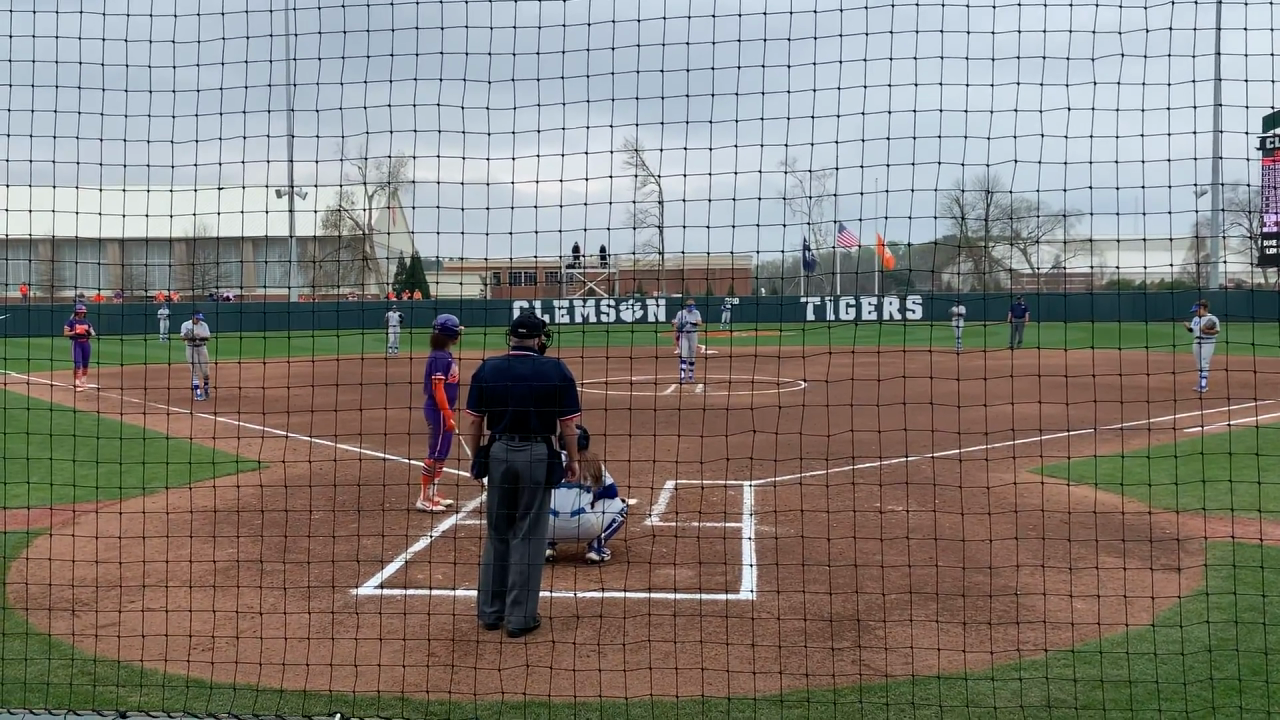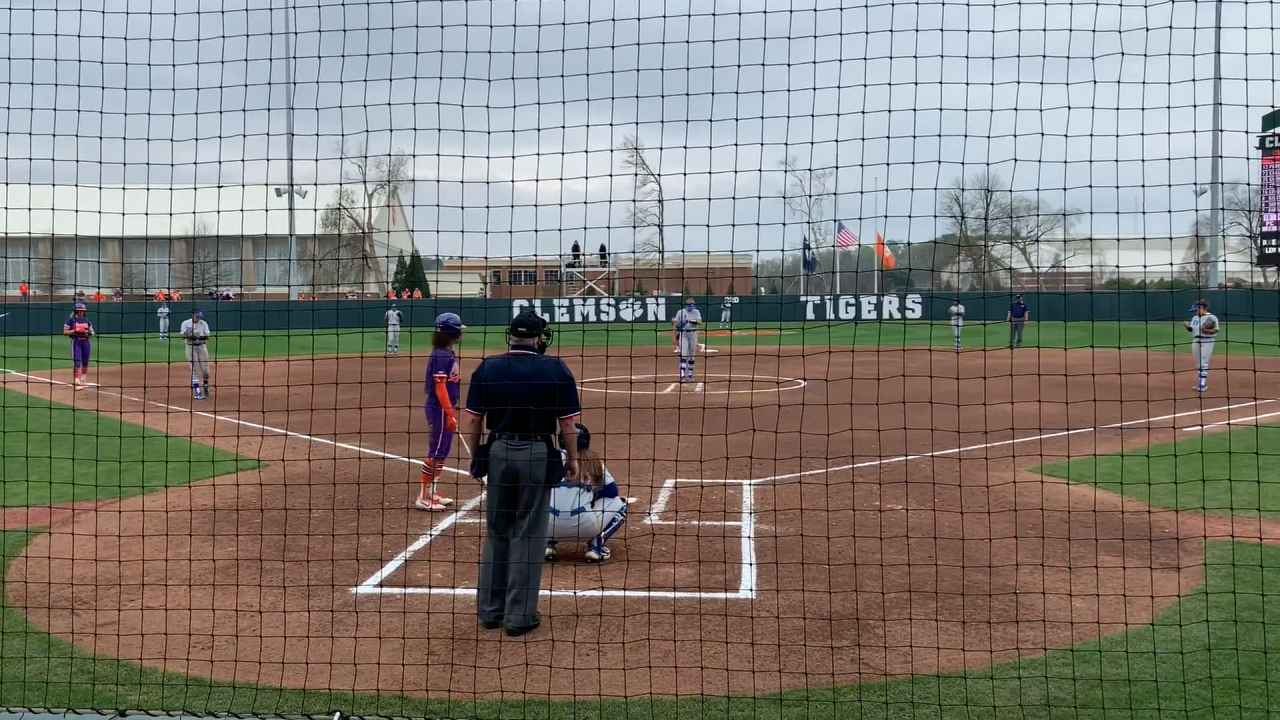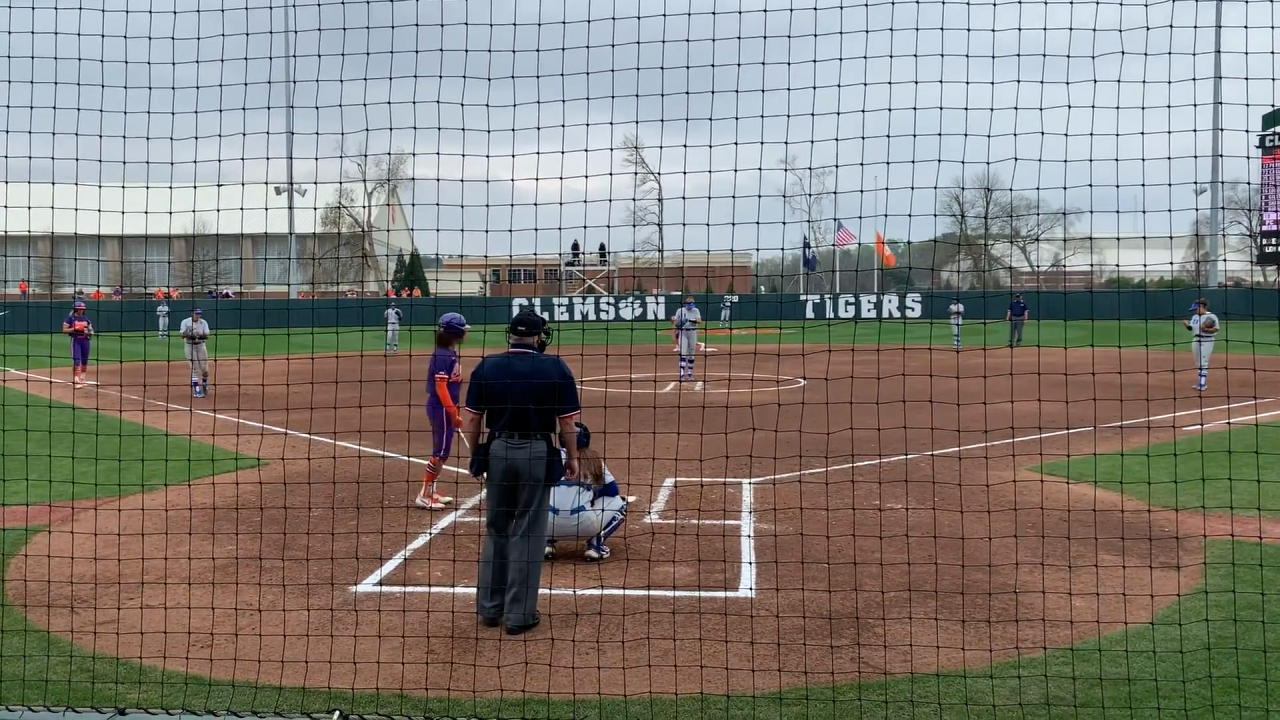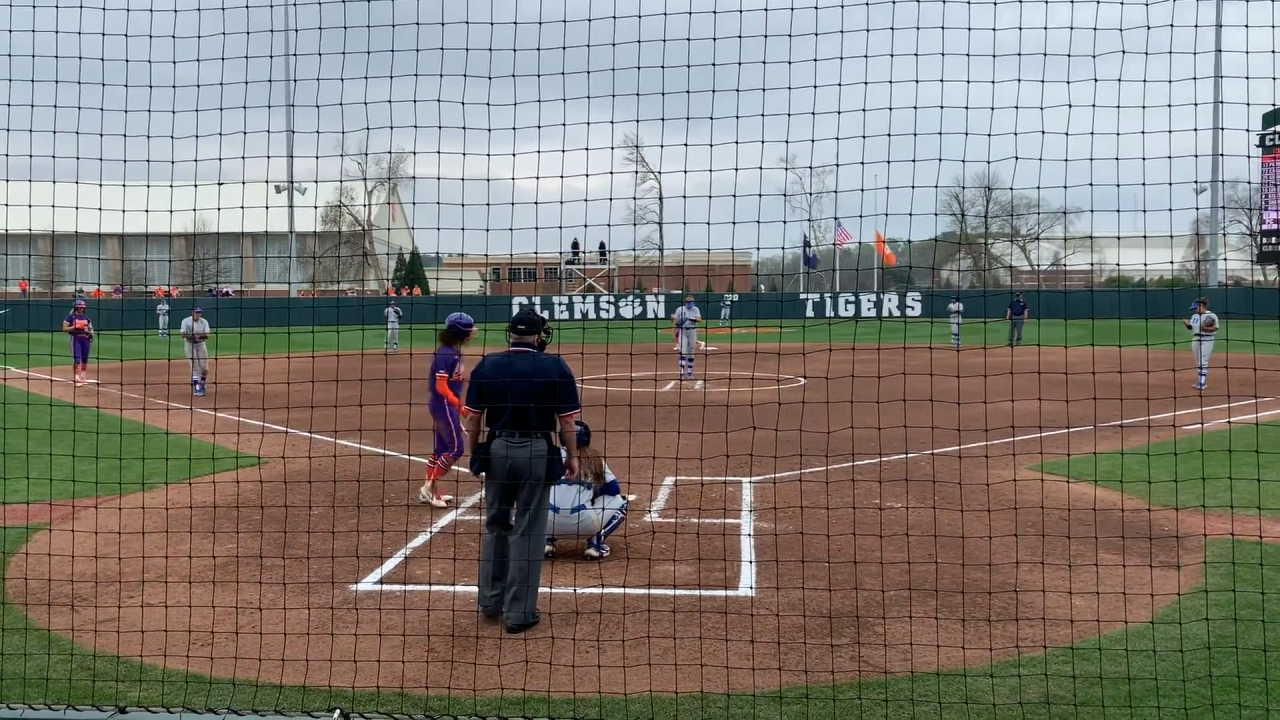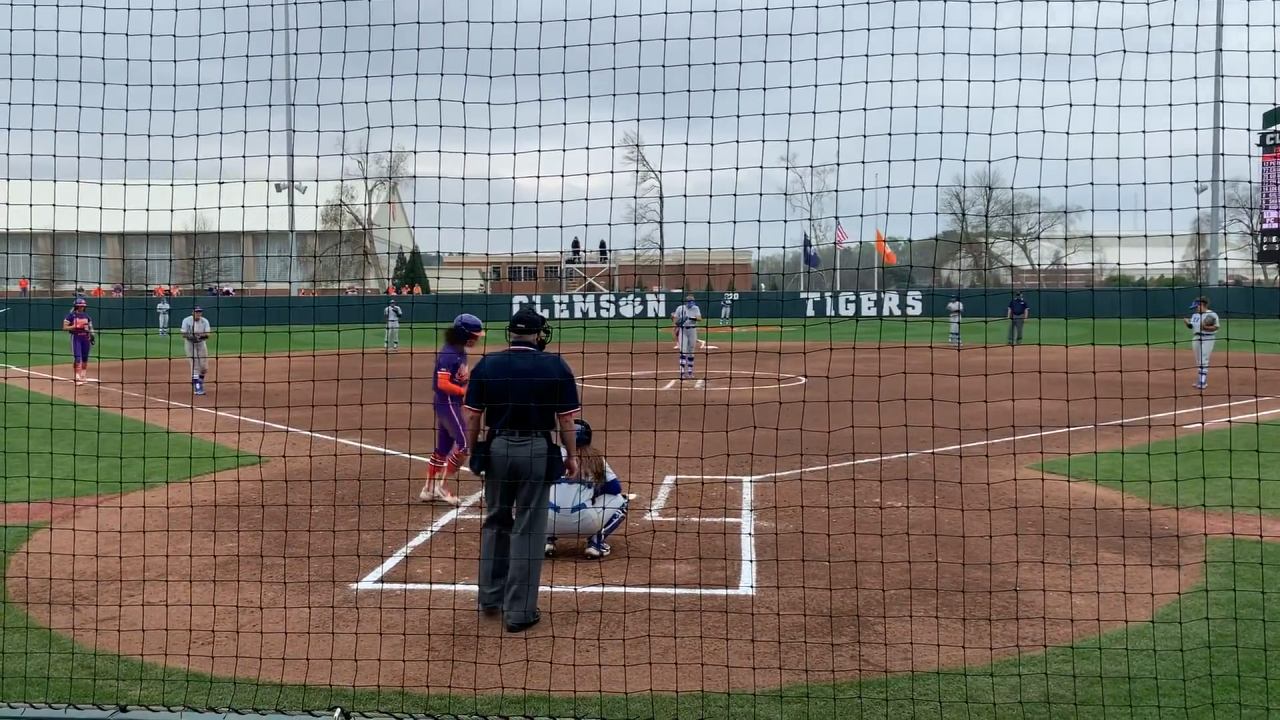
dt=0.1s
person 1, frame 1
left shoulder: (487, 369)
right shoulder: (556, 370)
left elbow: (475, 421)
right elbow: (567, 424)
left wrist: (477, 458)
right wrist: (572, 459)
left hip: (498, 454)
right hip: (537, 456)
left knee: (497, 534)
right knee: (529, 536)
left ankle: (490, 611)
right ankle: (520, 617)
person 1, frame 2
left shoulder: (487, 368)
right shoulder: (555, 369)
left elbow: (474, 420)
right elbow: (567, 422)
left wrist: (476, 457)
right wrist: (572, 458)
left hip: (498, 453)
right hip: (537, 454)
left knee: (497, 532)
right knee: (529, 535)
left ankle: (490, 610)
right ankle: (520, 615)
person 1, frame 3
left shoulder: (487, 366)
right shoulder: (555, 368)
left elbow: (473, 419)
right elbow: (567, 421)
left wrist: (475, 456)
right wrist: (571, 457)
left hip: (498, 451)
right hip: (537, 453)
left knee: (496, 530)
right knee: (529, 533)
left ankle: (490, 607)
right ankle: (519, 614)
person 1, frame 4
left shoulder: (487, 365)
right shoulder: (555, 367)
left elbow: (473, 417)
right elbow: (567, 420)
left wrist: (474, 454)
right wrist: (571, 456)
left hip: (497, 450)
right hip: (537, 452)
left knee: (496, 525)
right knee: (529, 531)
left ankle: (492, 600)
right ankle: (519, 612)
person 1, frame 5
left shoulder: (486, 365)
right shoulder: (555, 365)
left elbow: (472, 416)
right elbow: (566, 419)
left wrist: (473, 453)
right wrist: (571, 455)
left hip: (497, 449)
right hip: (537, 450)
left knee: (496, 522)
right knee: (529, 530)
left ankle: (491, 597)
right ankle: (519, 611)
person 2, frame 1
left shoulder: (445, 355)
right shoulder: (439, 357)
right elbow: (438, 390)
right wrist: (448, 416)
left hip: (444, 409)
right hip: (438, 410)
left knee: (442, 453)
right knee: (435, 453)
left ankle: (432, 494)
right ankle: (424, 499)
person 2, frame 2
left shoulder: (448, 353)
right shoulder: (441, 355)
right elbow: (440, 388)
left wrist: (451, 412)
right wrist: (450, 415)
left hip: (444, 408)
right hip: (439, 409)
left knee: (442, 452)
right knee: (436, 453)
left ankle: (431, 493)
right ankle: (423, 497)
person 2, frame 3
left shoulder: (450, 353)
right shoulder: (442, 355)
right elbow: (440, 388)
left wrist: (454, 410)
right wrist: (453, 413)
left hip: (445, 407)
right hip: (440, 408)
left knee: (443, 451)
right knee: (440, 452)
left ankle: (430, 492)
right ankle: (424, 496)
person 2, frame 4
left shoulder: (454, 351)
right shoulder: (445, 354)
right elbow: (441, 387)
left wrist: (458, 403)
right wrist: (459, 404)
left hip: (446, 405)
right hip: (443, 405)
left knee: (441, 448)
right knee: (456, 447)
left ankle: (429, 489)
right ankle: (430, 488)
person 2, frame 5
left shoulder: (460, 352)
right shoulder: (449, 353)
right elbow: (443, 383)
right wrist: (466, 392)
left hip: (450, 403)
right hip: (447, 403)
left knee: (443, 447)
right knee: (464, 444)
left ankle: (429, 489)
right ankle: (441, 484)
